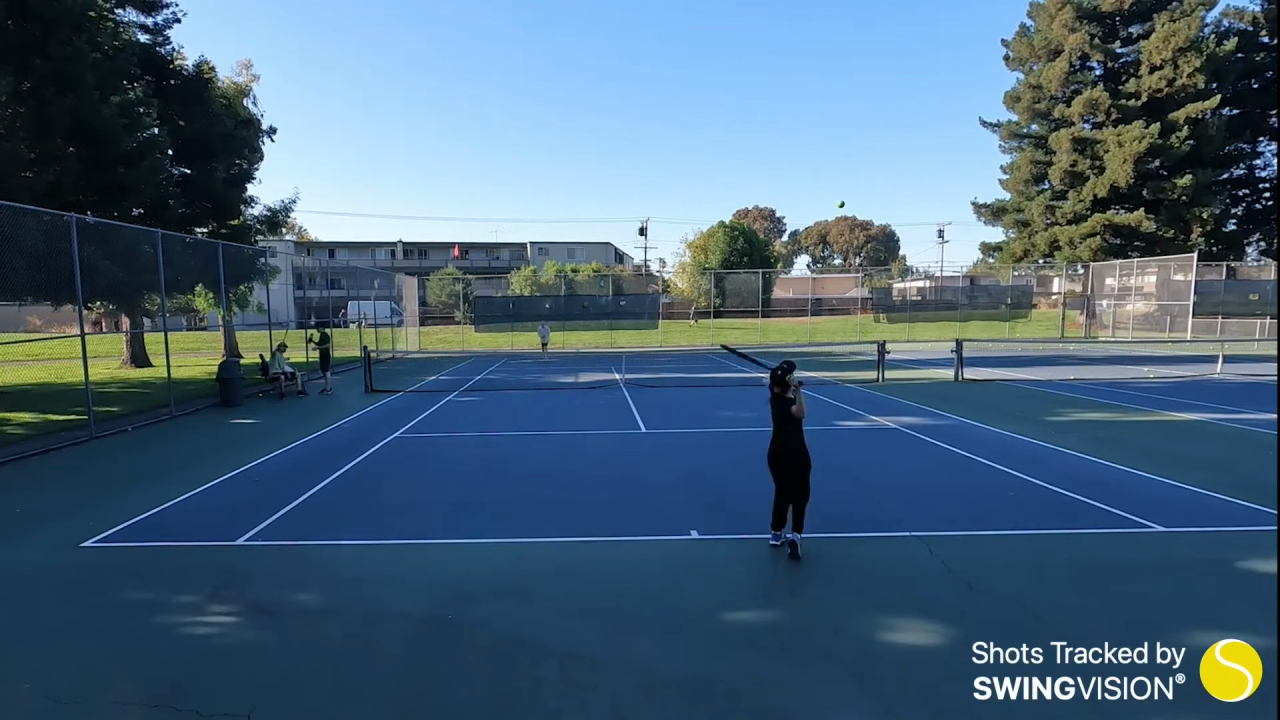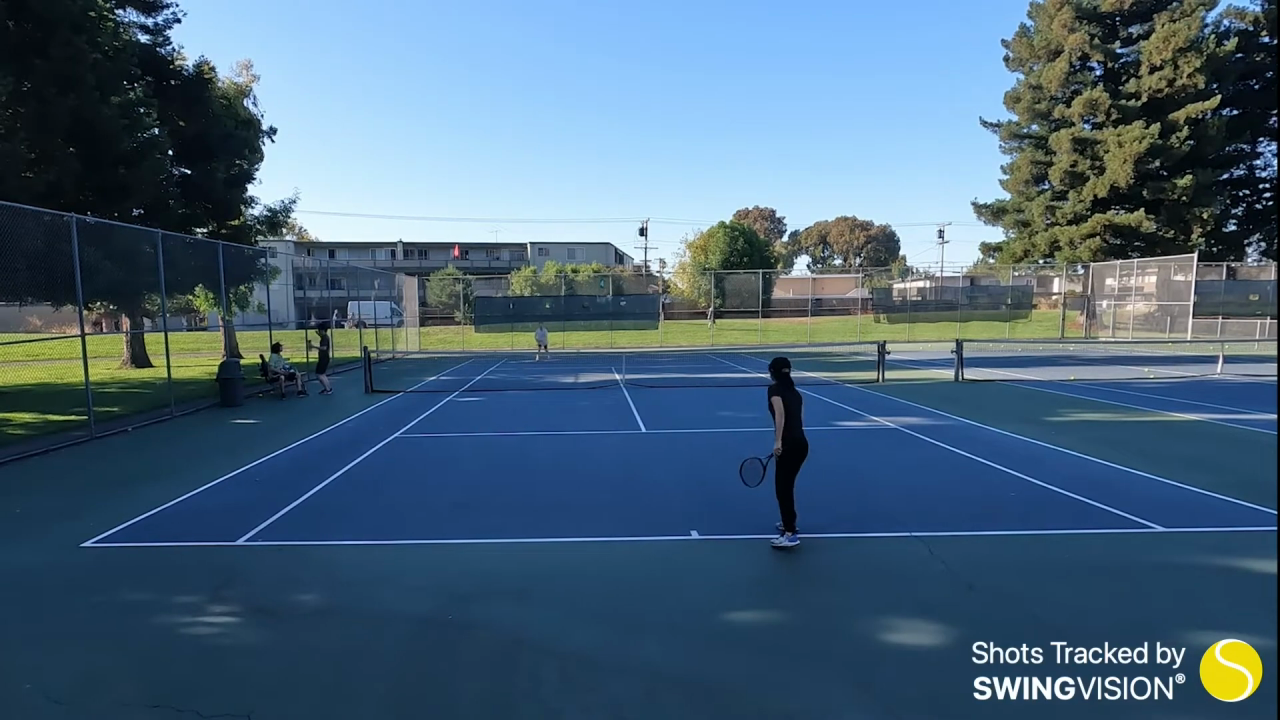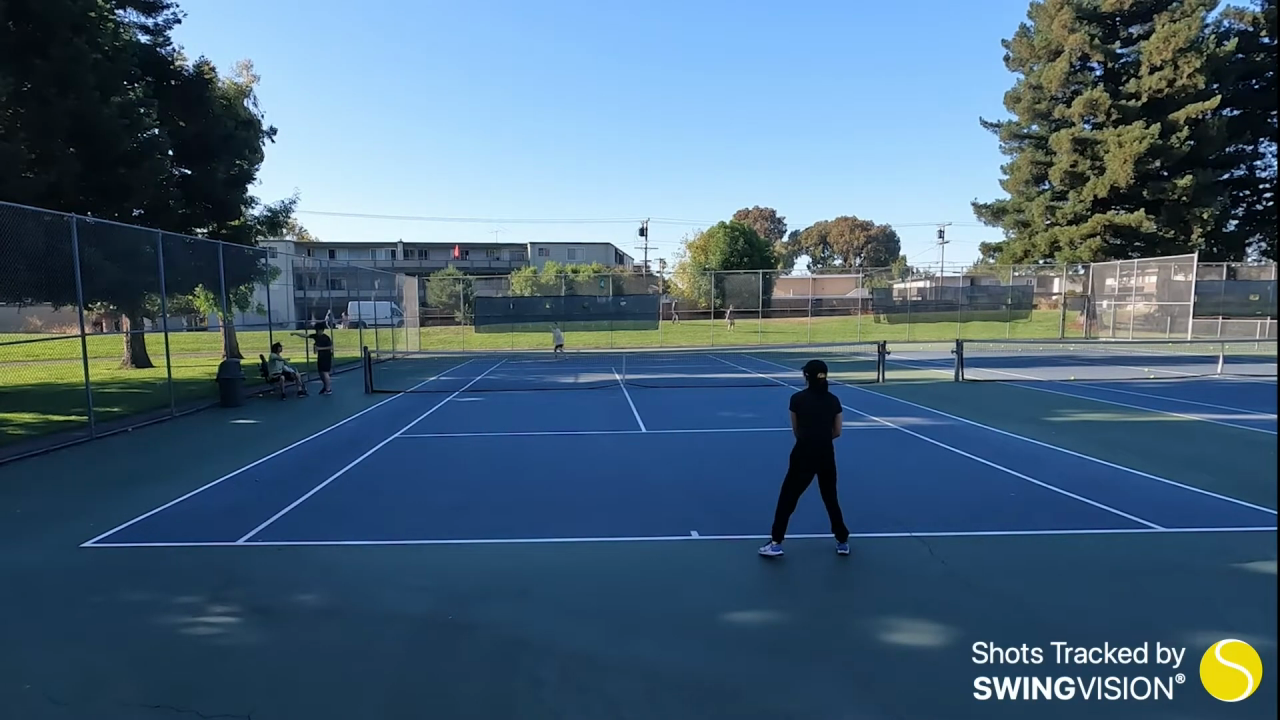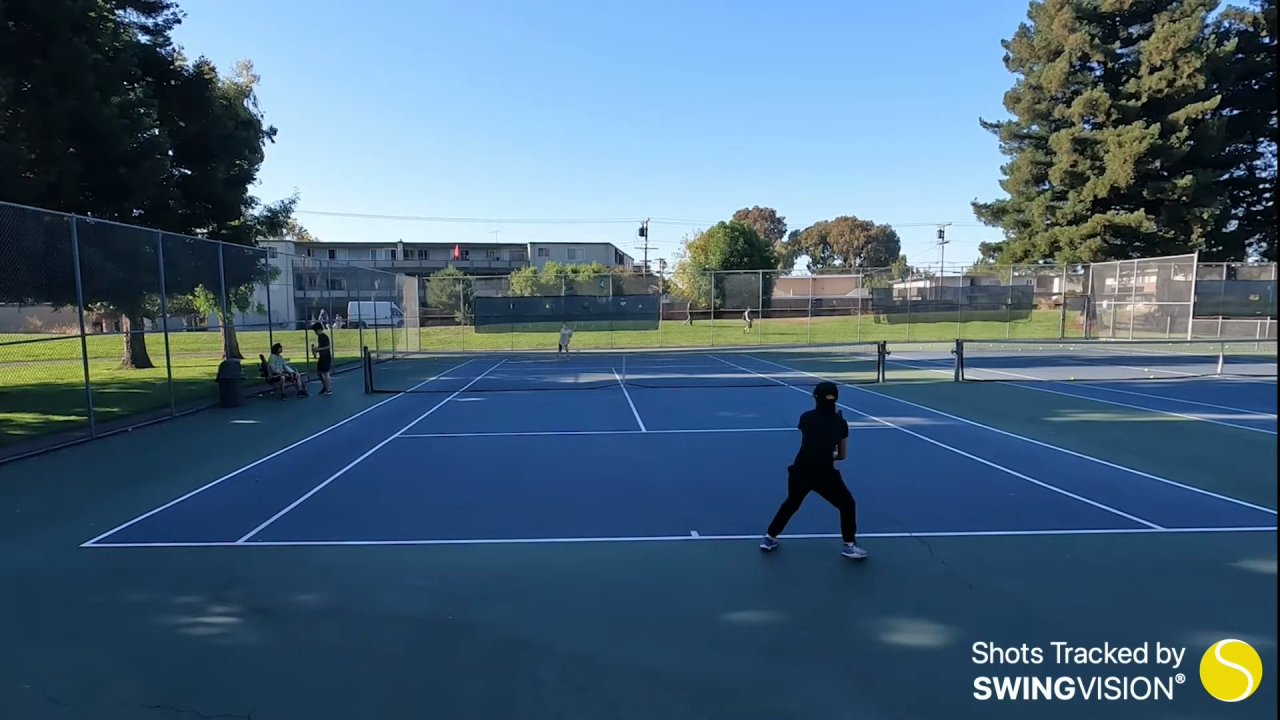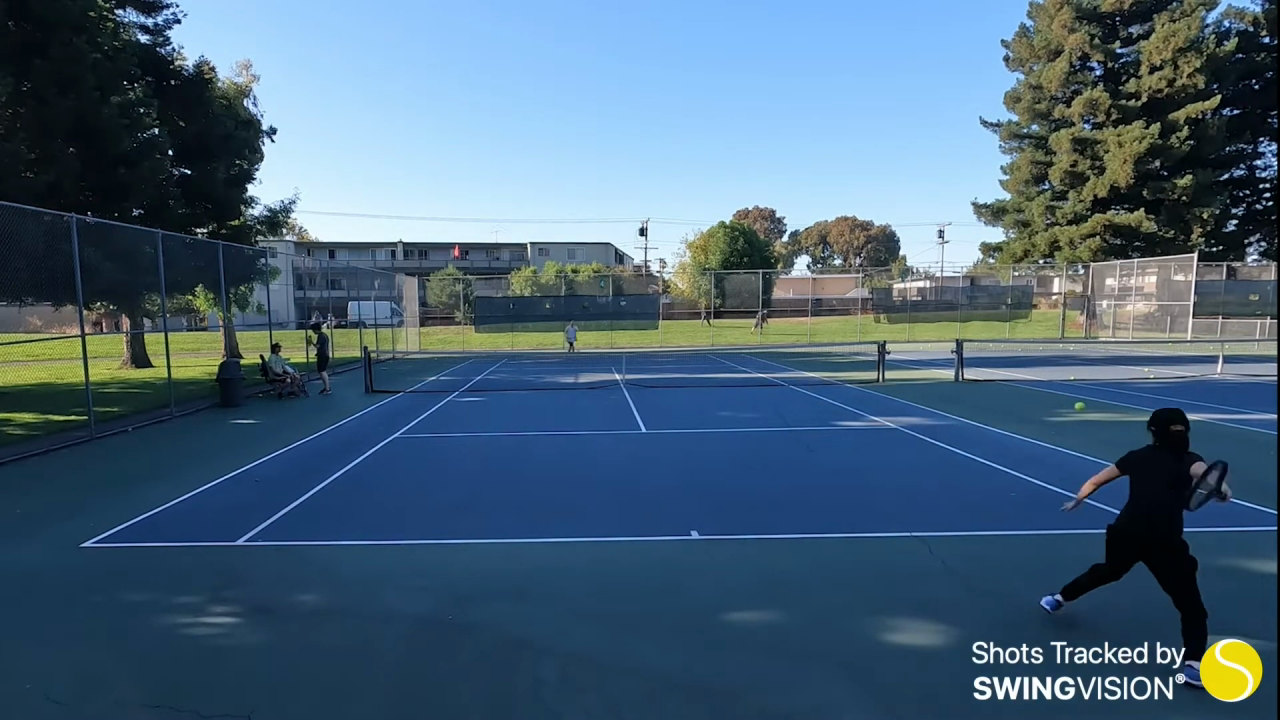
dt=1s
person 1, frame 1
left shoulder: (773, 397)
right shoulder: (790, 402)
right elbow: (800, 414)
right wrist: (797, 390)
left hip: (776, 454)
right hip: (797, 455)
left knee: (782, 494)
right knee: (800, 496)
left ankle: (776, 533)
right ankle: (795, 534)
person 1, frame 2
left shoulder: (775, 389)
right shoulder: (795, 392)
left elbow: (780, 416)
left wrist: (778, 441)
left hip: (788, 445)
right hip: (801, 444)
left knee: (783, 488)
right knee: (787, 484)
left ankle: (790, 535)
right ankle: (789, 523)
person 1, frame 3
left shoulder: (797, 399)
right shoulder: (833, 401)
left elbow: (796, 429)
right elbow: (837, 432)
left hip: (803, 453)
right hip: (826, 454)
left knee: (788, 497)
right knee: (831, 498)
left ankle: (776, 543)
right ankle: (842, 542)
person 1, frame 4
left shoulder: (806, 418)
right shoulder: (840, 423)
right elbow: (842, 455)
left hip: (800, 470)
right hip: (824, 472)
left knee: (791, 504)
right knee: (847, 504)
left ankle: (770, 538)
right ankle: (850, 545)
person 1, frame 5
left shoulder: (1136, 457)
right shoulder: (1189, 460)
left elbow: (1096, 481)
right elbow: (1204, 472)
left wrist: (1076, 501)
right wrist: (1220, 488)
left hip: (1124, 532)
right hip: (1165, 541)
left knee: (1110, 571)
right knee: (1191, 608)
left ankle: (1059, 598)
